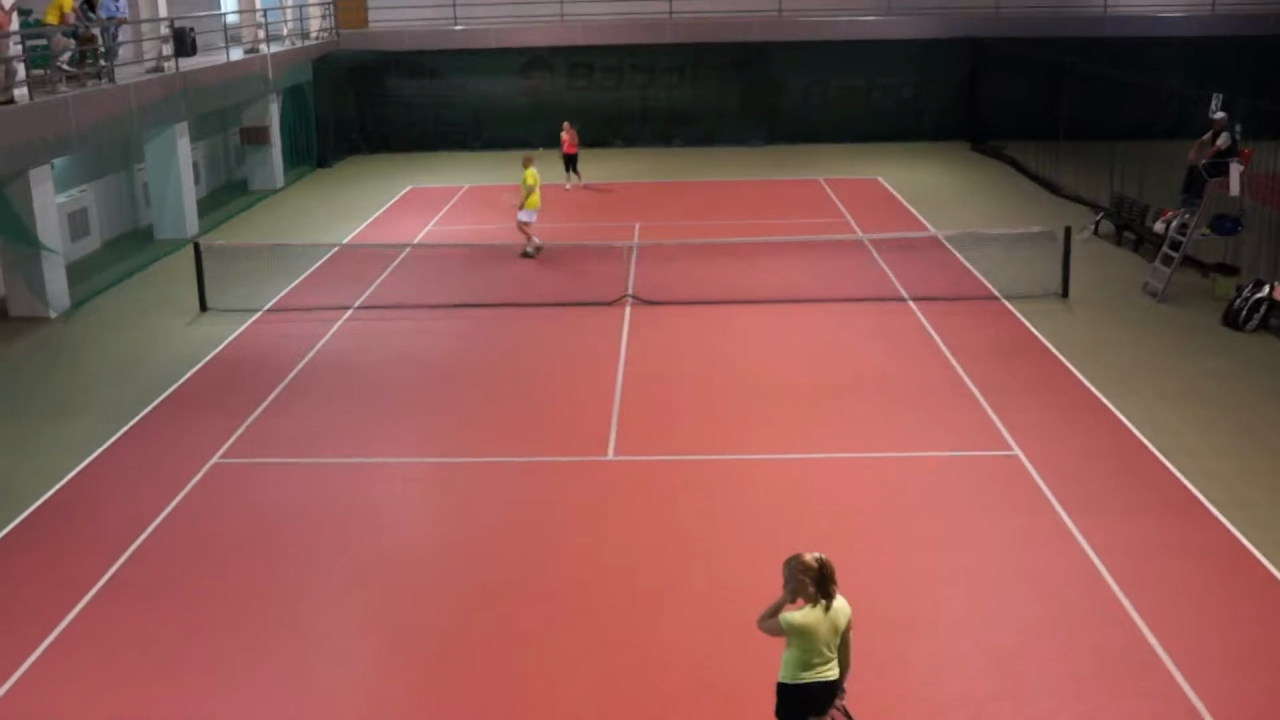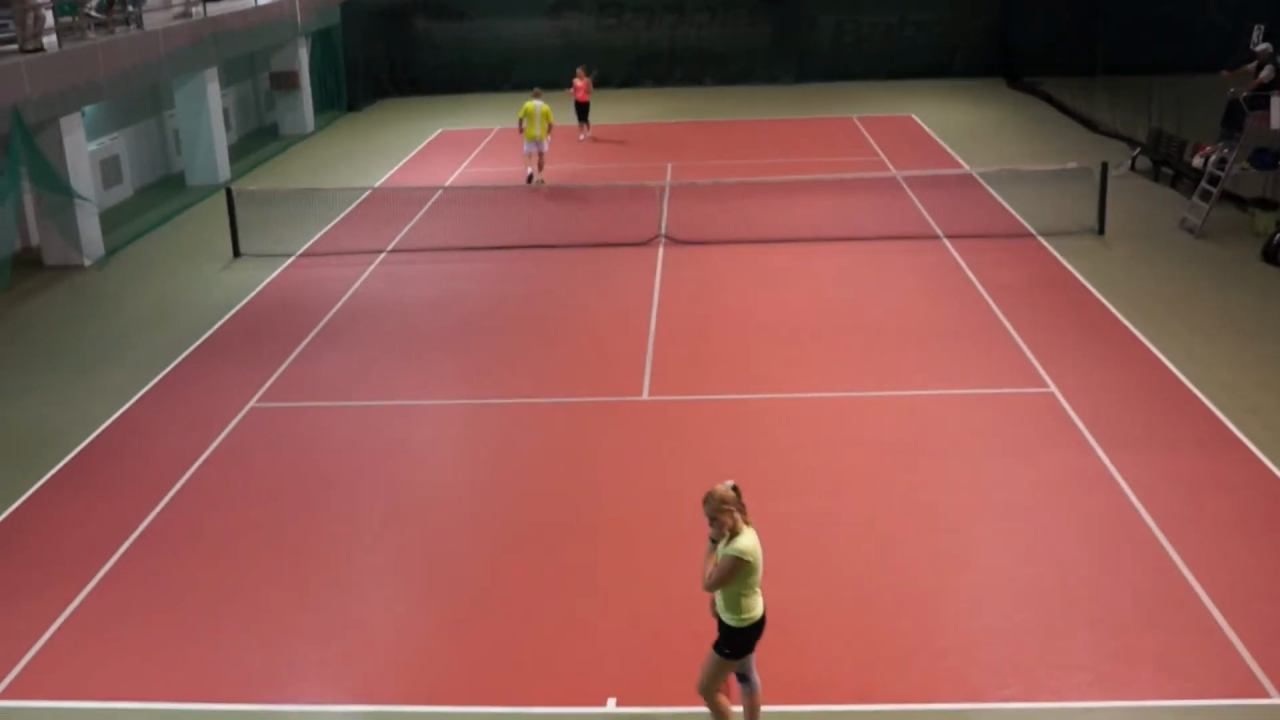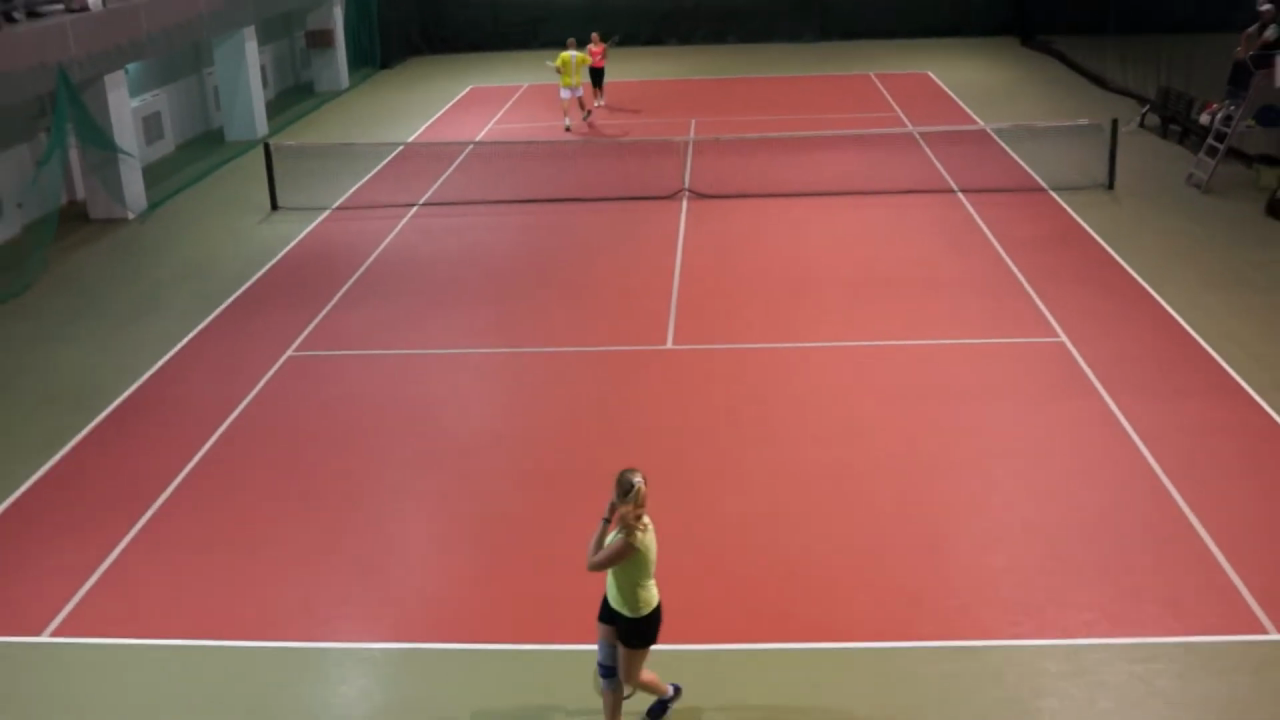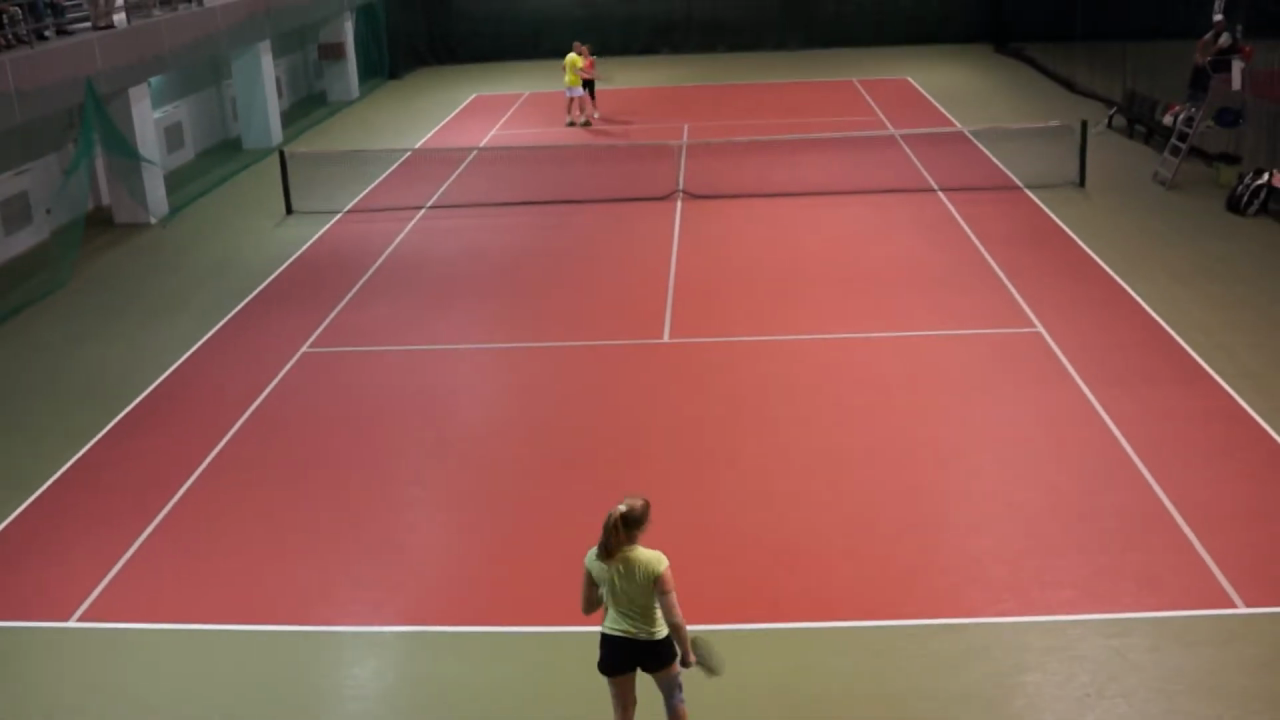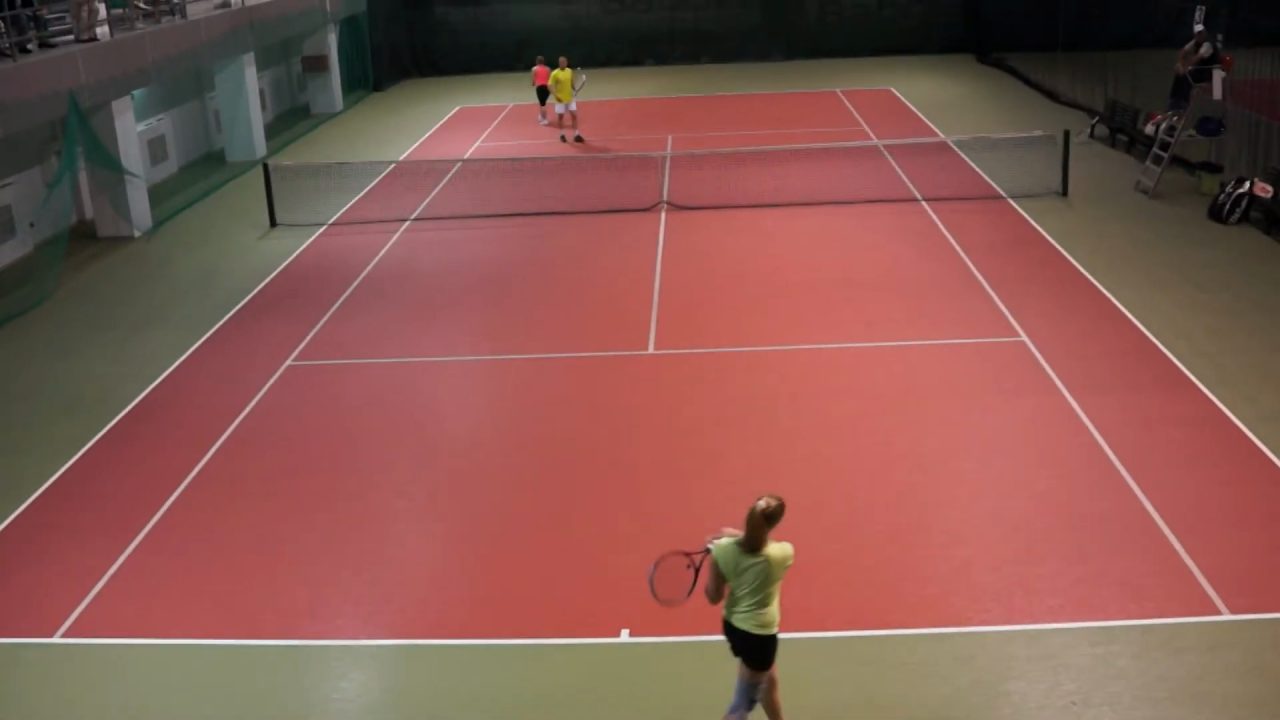
dt=1s
person 1, frame 1
left shoulder: (795, 620)
right shoulder: (841, 605)
left elbow: (761, 623)
right elbow: (845, 652)
left wrist: (784, 599)
right wrist: (840, 684)
left hip: (796, 690)
right hip: (828, 685)
person 1, frame 2
left shoulder: (740, 548)
right shoulder: (740, 533)
left elbow: (709, 583)
left wrist: (713, 542)
left hip: (741, 625)
right hip: (737, 619)
left knee: (706, 688)
right knee: (746, 673)
person 1, frame 3
left shoulder: (634, 535)
right shoulder: (632, 522)
left elbow: (593, 563)
left wrist: (606, 519)
left hip: (639, 615)
right hip: (614, 603)
left knee: (630, 677)
right knee: (606, 669)
left ankle: (668, 693)
person 1, frame 4
left shoulder: (595, 558)
right shoulder: (655, 561)
left elbow: (588, 608)
right elbow: (673, 618)
right wrist: (686, 652)
left hip: (615, 641)
right hip: (654, 641)
right knee: (674, 696)
person 1, frame 5
left shoulder: (722, 549)
right shoulder: (782, 553)
left elbow: (713, 597)
right wrist: (738, 534)
left hip: (733, 625)
right hip: (759, 635)
left knee: (767, 680)
